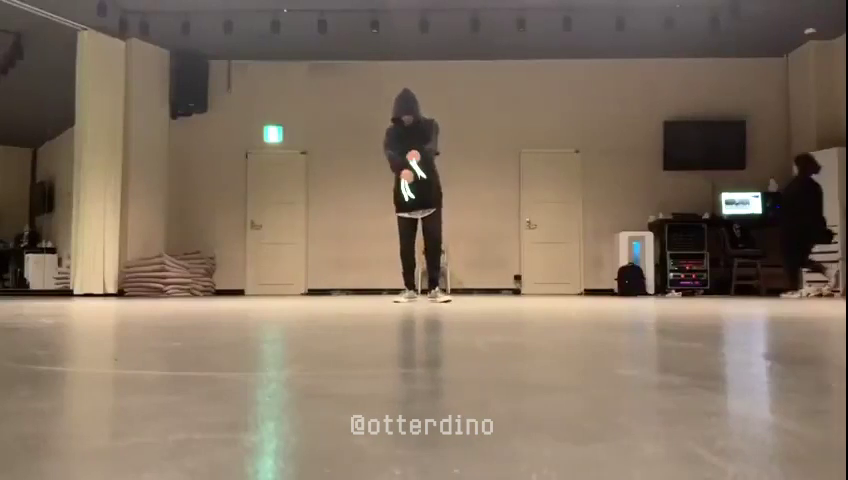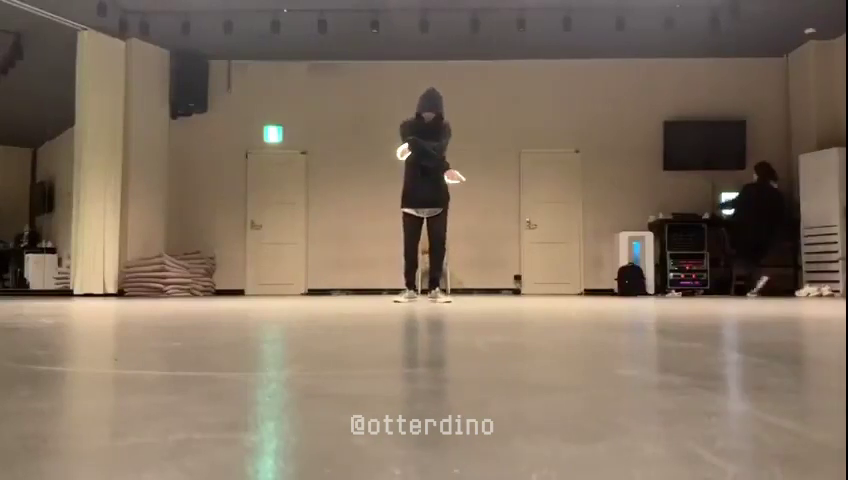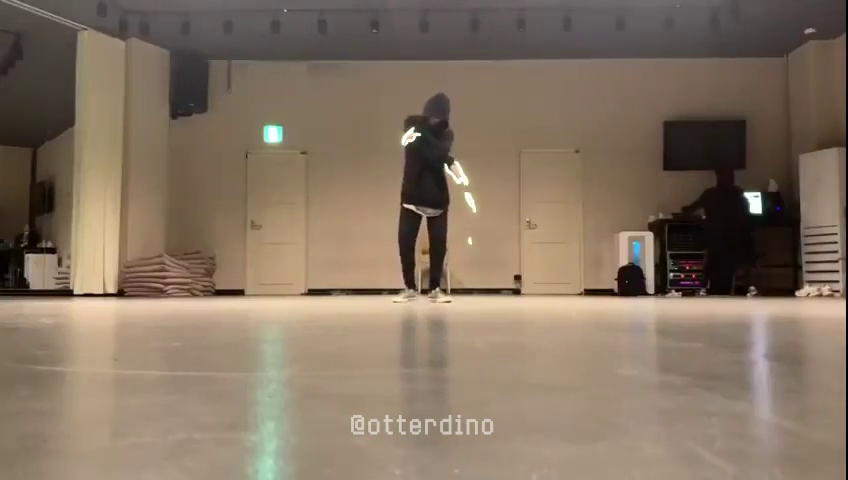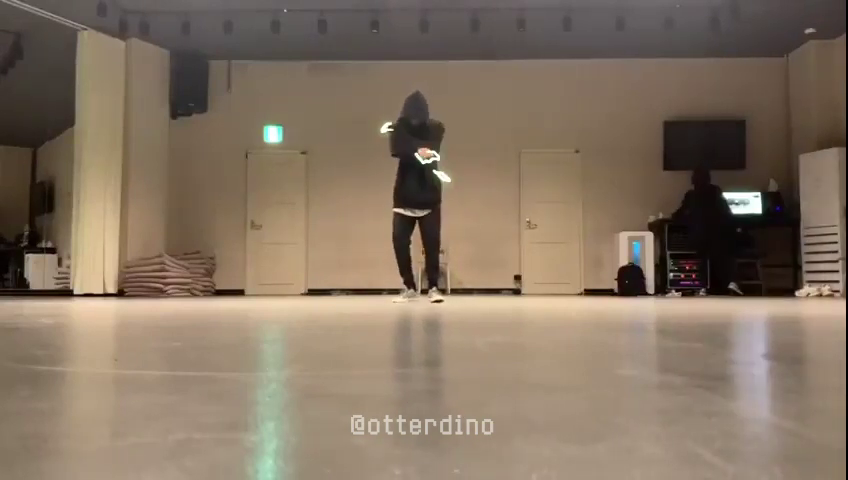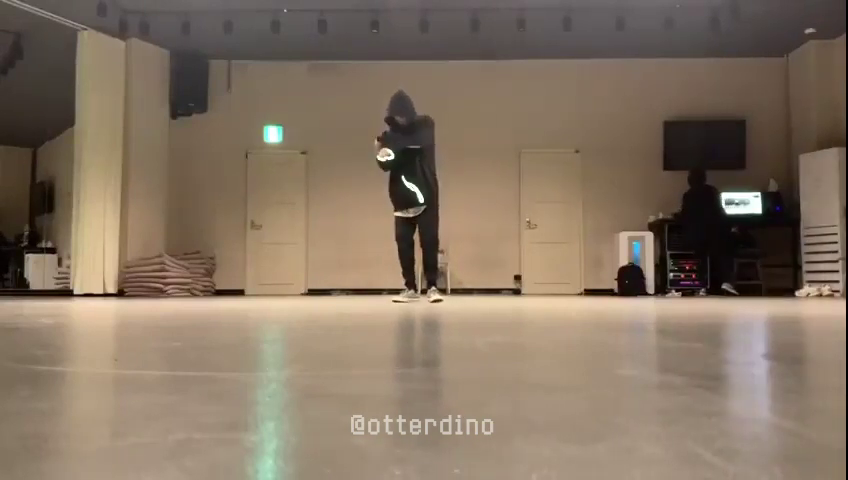
dt=0.4s
person 1, frame 1
left shoulder: (429, 126)
right shoulder: (392, 133)
left elbow: (432, 147)
right elbow: (391, 155)
left wrist: (419, 153)
right wrist: (401, 169)
left hip: (429, 195)
right hip: (405, 196)
left knee: (434, 243)
right knee: (406, 244)
left ankle: (434, 288)
right ankle: (409, 288)
person 1, frame 2
left shoulder: (444, 128)
right shoulder: (408, 127)
left elbow: (437, 148)
right elbow: (418, 153)
left wrist: (415, 144)
right wrist: (444, 169)
left hip: (437, 194)
right hip: (413, 194)
left knee: (438, 242)
right knee: (410, 243)
left ankle: (435, 288)
right ankle: (410, 288)
person 1, frame 3
left shoulder: (446, 133)
right shoulder: (413, 124)
left elbow: (441, 150)
right elbow: (422, 145)
left wrist: (425, 142)
right wrist: (448, 161)
left hip: (437, 194)
right hip: (413, 193)
left knee: (439, 242)
right knee: (405, 239)
left ankle: (435, 288)
right ankle: (409, 287)
person 1, frame 4
left shoulder: (436, 128)
right shoulder: (400, 127)
left elbow: (429, 147)
right elbow: (397, 150)
right wrist: (418, 150)
left hip: (429, 194)
right hip: (405, 194)
left knee: (432, 241)
right knee: (399, 239)
left ankle: (433, 287)
right ankle: (409, 287)
person 1, frame 5
left shoulder: (425, 124)
right shoulder: (392, 132)
left elbow: (418, 144)
right elbow: (385, 165)
left wrist: (387, 140)
right wrist: (382, 155)
left hip: (425, 192)
right hip: (402, 195)
left knee: (429, 240)
right knee: (403, 241)
left ankle: (432, 287)
right ankle: (410, 287)
person 2, frame 1
left shoulder: (796, 183)
right shoulder: (814, 186)
left elbow: (786, 204)
right elbow: (817, 209)
right wrist: (822, 229)
left hip: (796, 227)
right hip: (811, 228)
left knee: (791, 258)
right knee: (801, 259)
left ankle: (795, 289)
right ankle: (827, 272)
person 2, frame 2
left shoulder: (749, 189)
right shoulder: (775, 193)
left elbow: (736, 203)
right elbow: (781, 215)
left wrist: (723, 205)
right wrist: (775, 233)
left hip: (748, 231)
right hip: (764, 233)
left knee: (744, 258)
right knee: (754, 259)
left ankle: (760, 277)
right ankle: (754, 288)
person 2, frame 3
left shoulder: (709, 194)
right shoulder: (738, 193)
left elbow: (695, 207)
right elbow: (745, 213)
left wrist: (685, 210)
right wrist: (746, 230)
left hip: (716, 234)
right hip: (736, 233)
left knee: (715, 261)
right knee: (743, 259)
left ankle: (711, 290)
person 2, frame 4
left shoulder: (691, 195)
right shoulder: (716, 191)
left elbow: (681, 214)
right elbow: (726, 210)
left wrist: (676, 216)
right wrist: (733, 226)
left hip: (700, 232)
right hip: (719, 229)
left knee: (705, 258)
right knee: (725, 256)
left ankle: (709, 288)
right ankle: (731, 282)
person 2, frame 5
left shoulder: (688, 195)
right shoulder: (712, 191)
left elbow: (684, 216)
right elbow: (719, 209)
right wrist: (727, 226)
left hip: (696, 232)
right hip: (714, 228)
left knee: (702, 258)
right knee: (722, 255)
right ankle: (725, 282)
